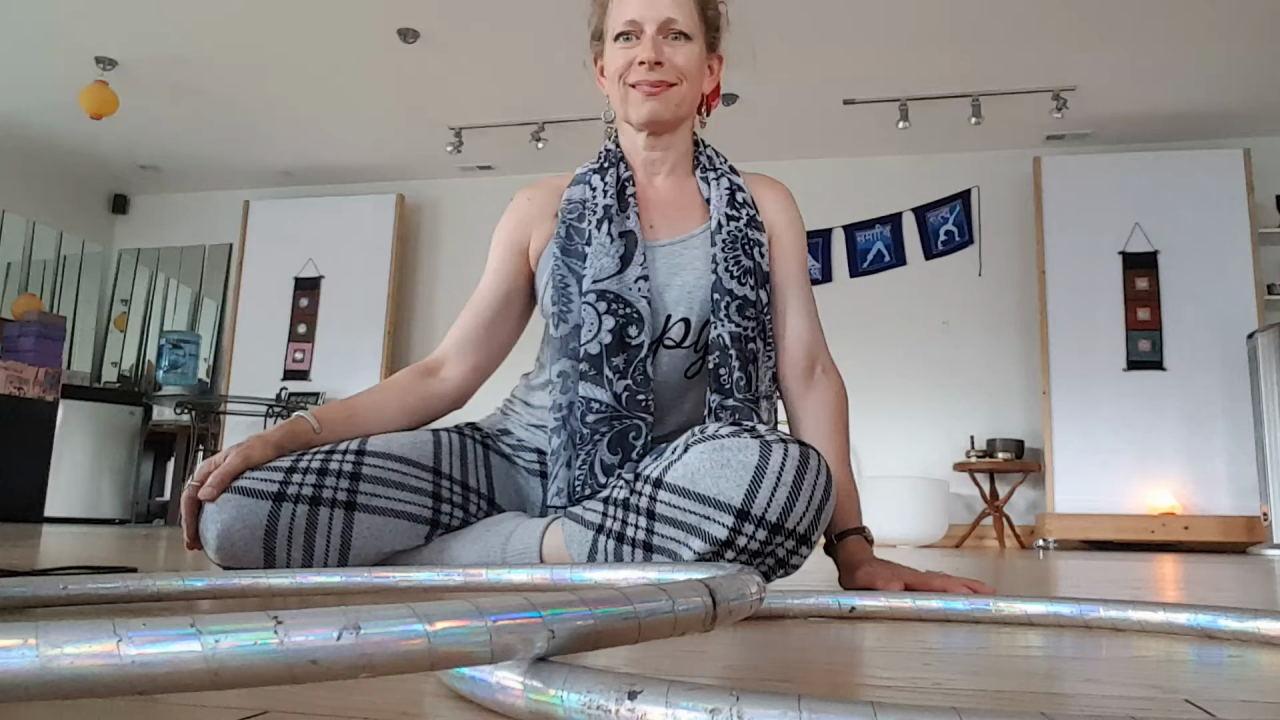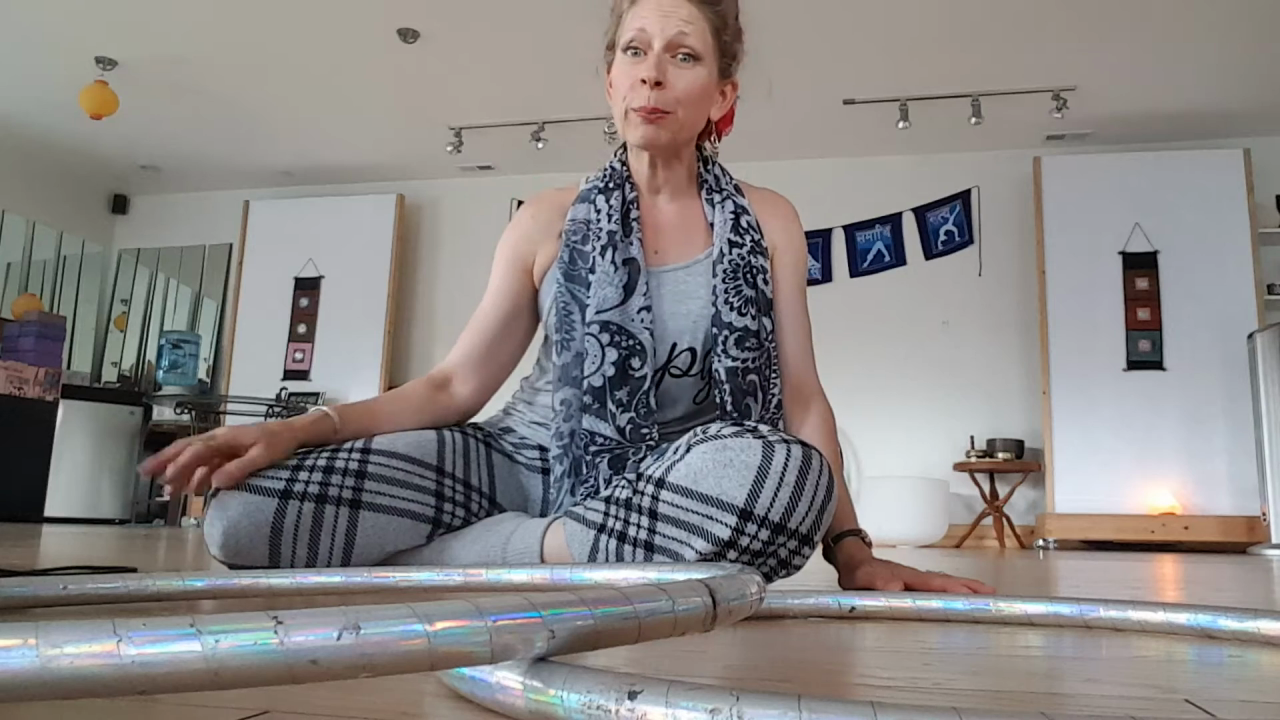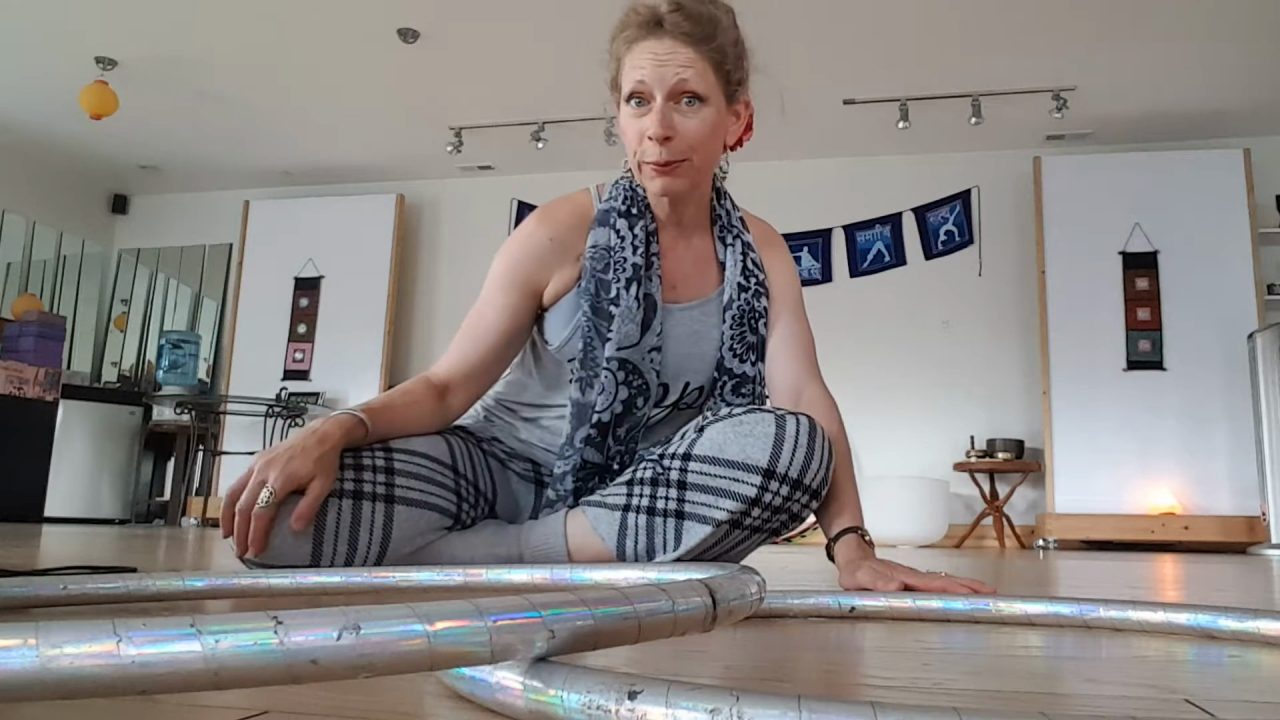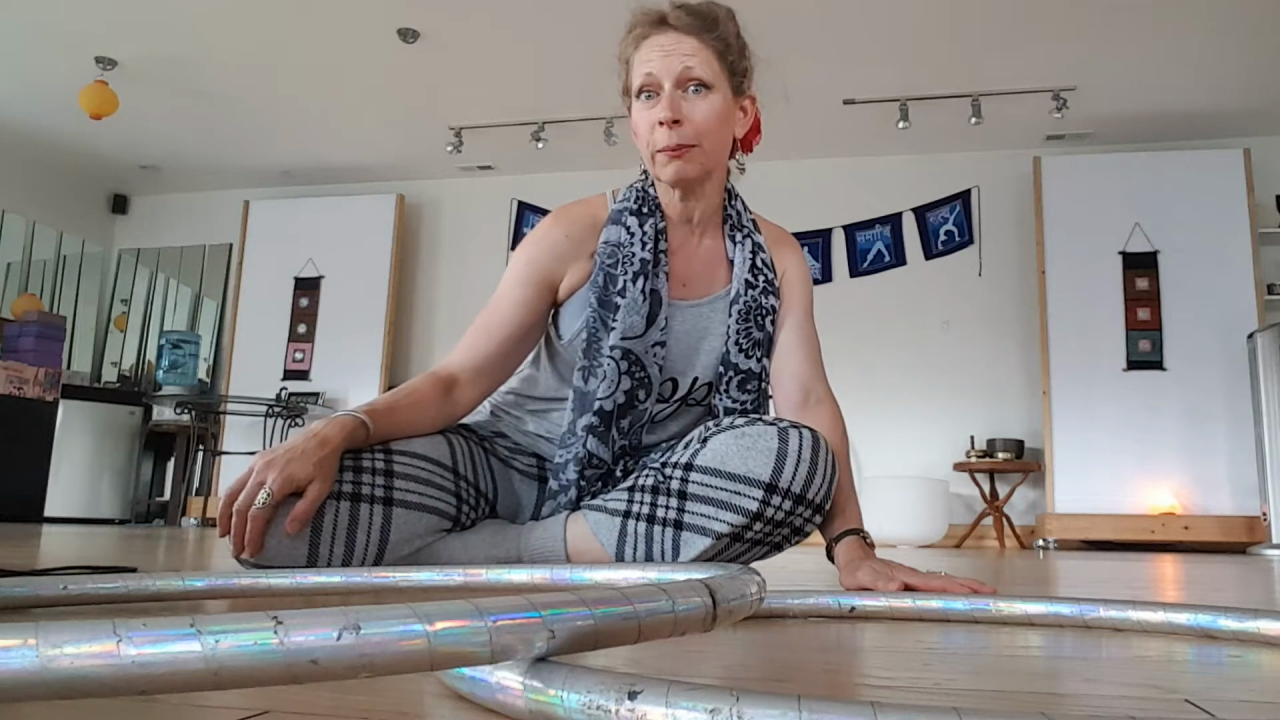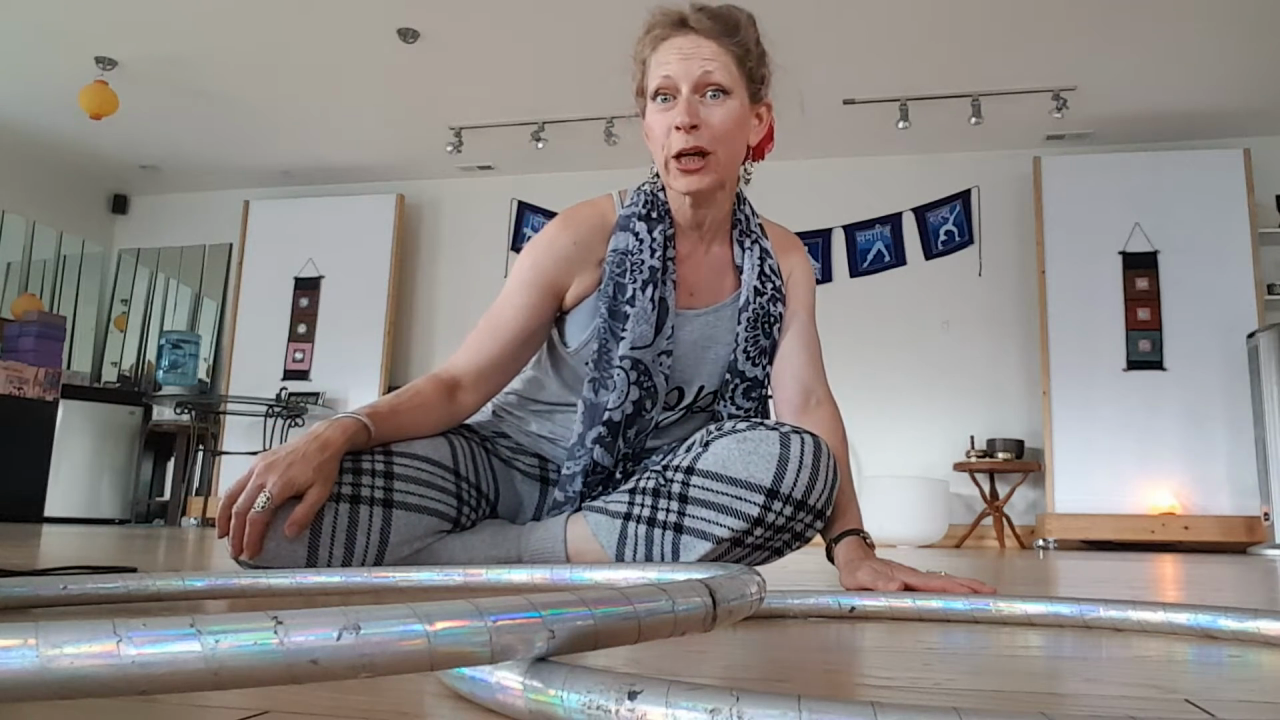
dt=1s
person 1, frame 1
left shoulder: (762, 207)
right shoulder: (545, 209)
left elbow: (808, 372)
right elbow: (448, 371)
left wrist: (852, 545)
right wrist: (284, 437)
left hip: (667, 489)
right hip: (527, 460)
left knee: (781, 474)
right knee: (238, 515)
left ankle: (415, 568)
person 1, frame 2
left shoulder: (767, 222)
right shoulder: (548, 224)
left elbow: (800, 398)
right elbow: (458, 384)
left wrist: (850, 551)
right wrist: (301, 429)
left hip: (657, 499)
right hip: (532, 467)
left knee: (780, 476)
right knee: (247, 514)
left ankle: (430, 568)
person 1, frame 3
left shoulder: (760, 251)
right shoulder: (561, 234)
left elbow: (803, 398)
right elbow: (446, 387)
left wrist: (851, 548)
right wrist: (335, 431)
left hip: (640, 494)
right hip: (508, 466)
left knee: (786, 445)
right knee: (285, 515)
left ankle: (480, 560)
person 1, frame 4
left shoulder: (775, 257)
right shoulder: (578, 234)
left elbow: (807, 403)
right elbow: (458, 381)
left wrist: (852, 549)
right wrist: (337, 432)
left hip: (648, 493)
right hip: (517, 465)
left knee: (790, 457)
right knee: (280, 517)
left ankle: (490, 560)
person 1, frame 5
left shoulder: (780, 259)
right shoulder: (588, 235)
left elbow: (807, 406)
right elbow: (459, 384)
left wrist: (851, 548)
right wrist: (337, 434)
left hip: (652, 492)
right hip: (519, 464)
left knee: (794, 462)
right knee: (282, 517)
left ankle: (490, 560)
